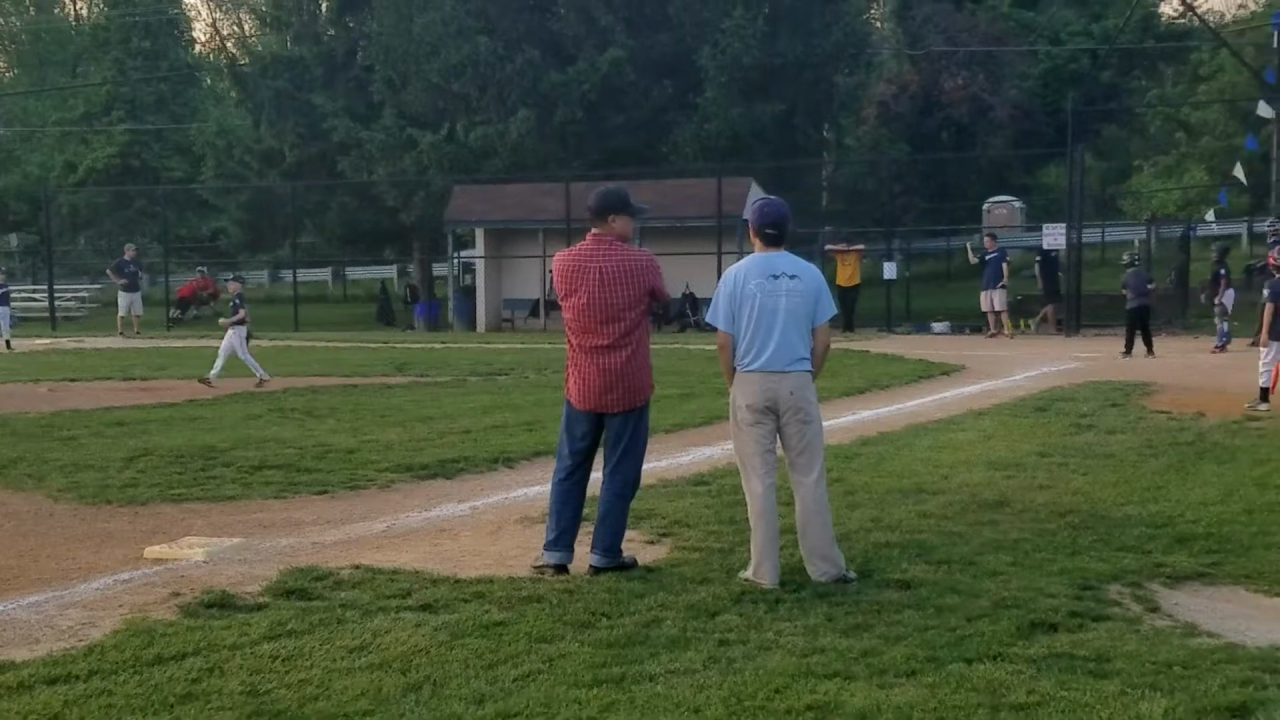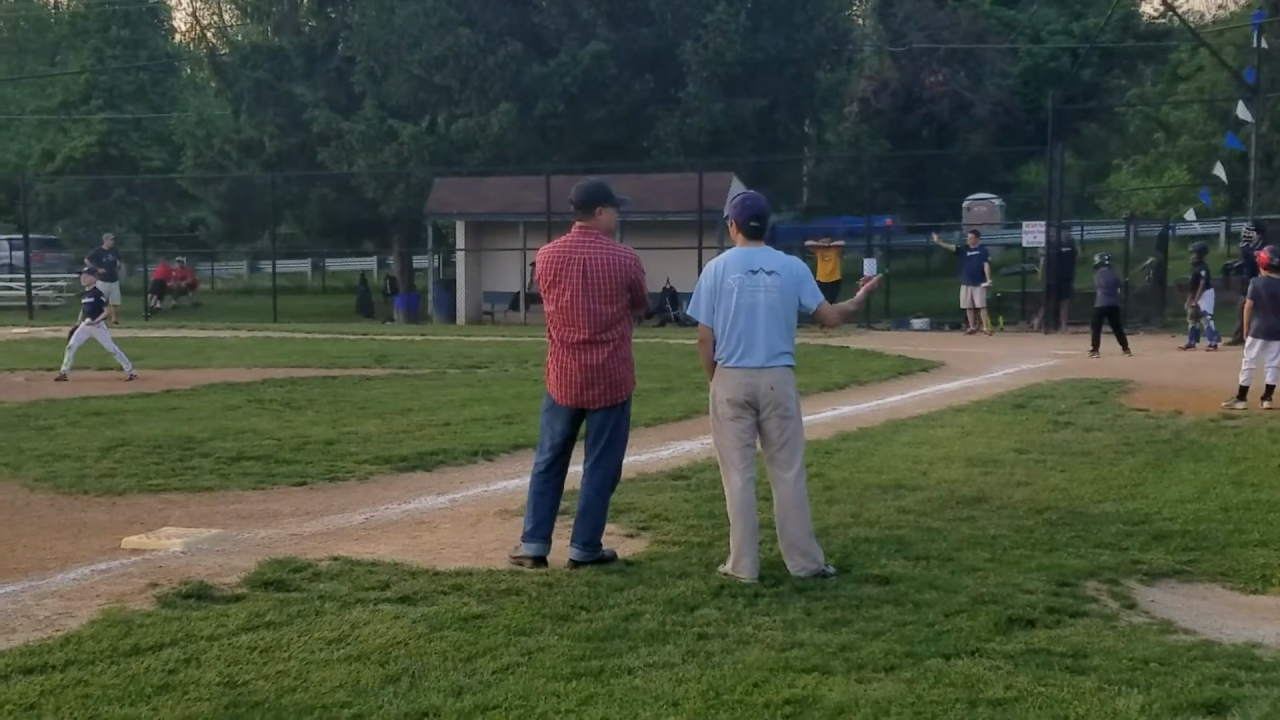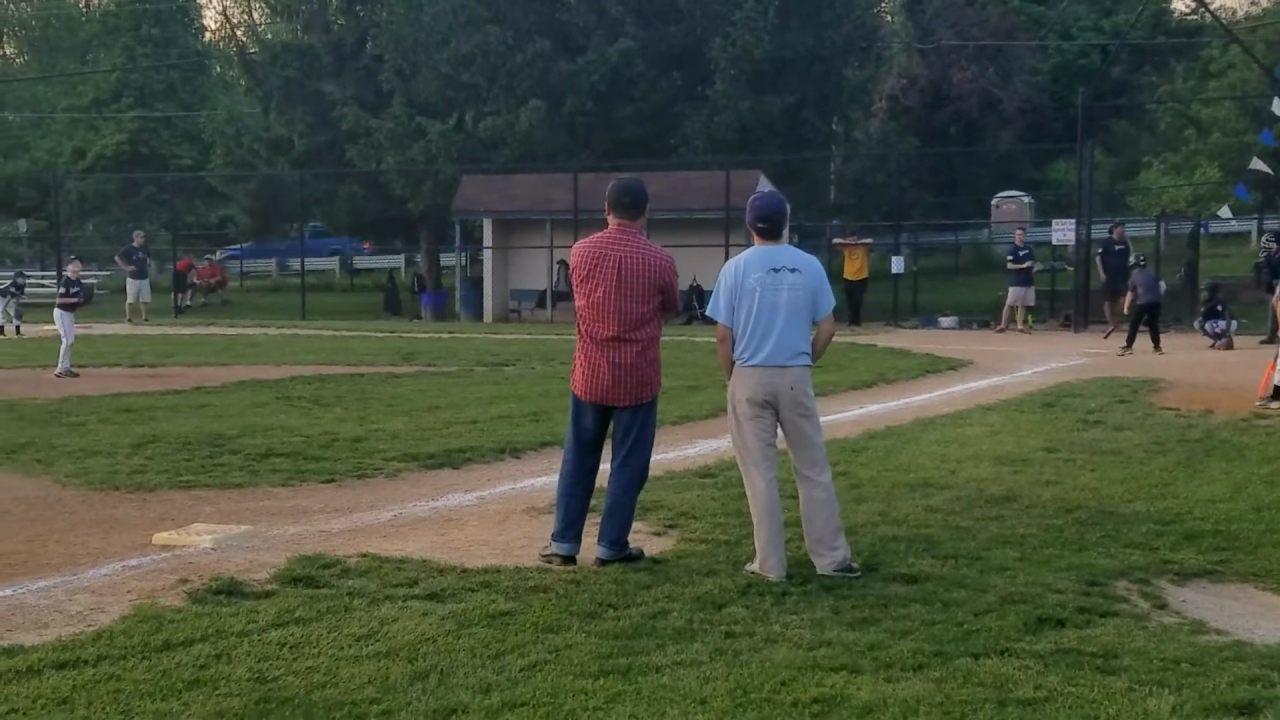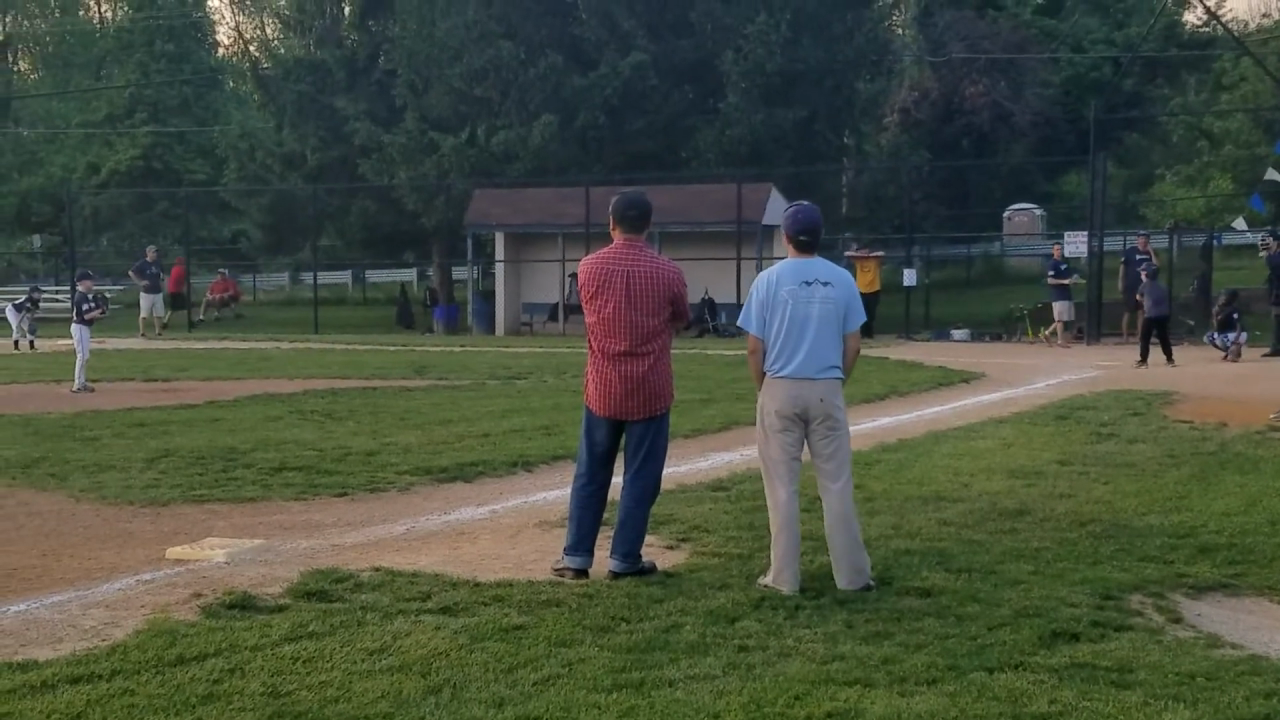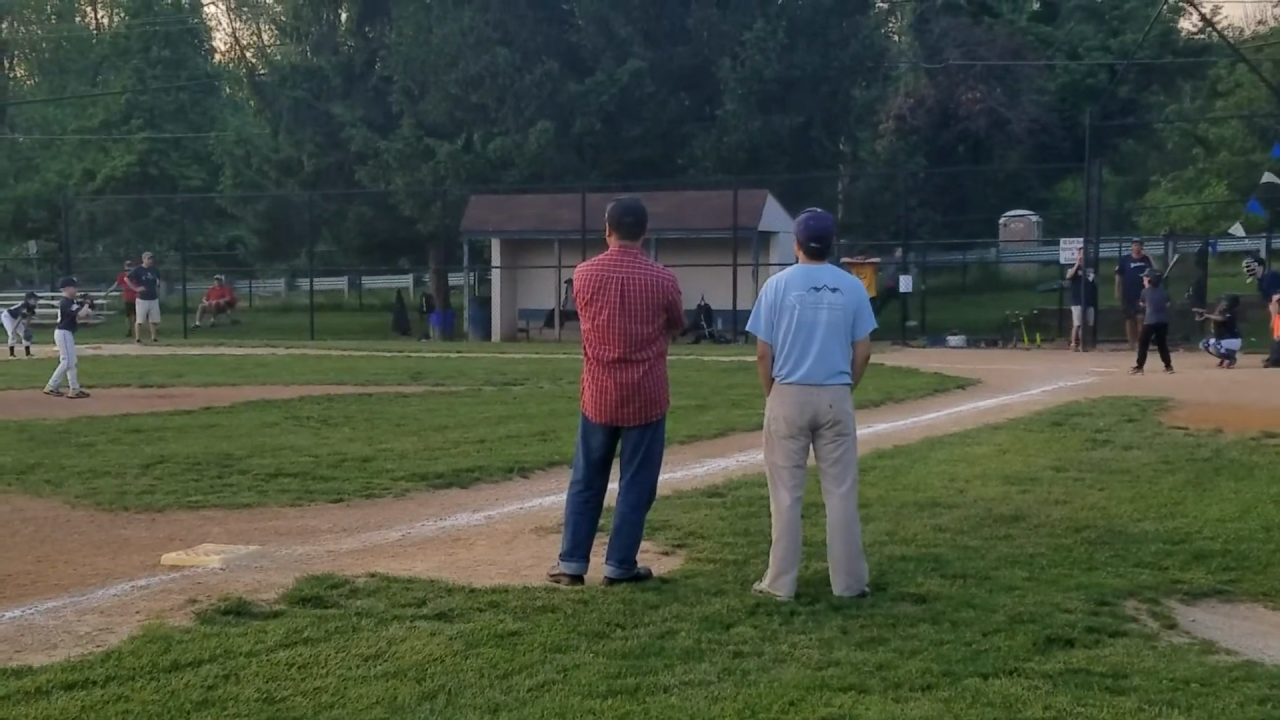
dt=1s
person 1, frame 1
left shoulder: (736, 275)
right shoulder: (809, 274)
left elbow: (725, 342)
right elbow: (822, 340)
left wrist: (733, 385)
left hip: (751, 385)
right hip: (797, 384)
left knee: (759, 480)
right knee: (809, 478)
left ankle: (764, 570)
right ankle: (825, 566)
person 1, frame 2
left shoulder: (718, 268)
right shoulder: (792, 267)
left elbow: (705, 335)
right elbow: (829, 317)
left wrist: (714, 379)
right wrist: (857, 299)
left hip: (731, 380)
right hip: (777, 380)
left knee: (738, 475)
right knee: (787, 473)
left ankle: (743, 564)
right ankle: (804, 561)
person 1, frame 3
left shoulder: (736, 267)
right shoulder: (810, 266)
left elbow: (724, 336)
right elbow: (826, 328)
left wrist: (732, 379)
left hip: (750, 379)
right hip: (796, 378)
left knee: (760, 473)
right knee: (814, 470)
left ankle: (770, 563)
right ankle: (832, 557)
person 1, frame 4
left shoulder: (769, 279)
right shoulder: (842, 279)
left elbow: (755, 347)
right elbow: (853, 345)
left wrist: (763, 388)
left hip: (780, 391)
right hip: (827, 392)
left knee: (783, 487)
right knee: (837, 485)
left ankle: (784, 576)
right ankle: (852, 574)
person 1, frame 5
left shoulder: (778, 284)
right shoulder: (852, 287)
left elbow: (764, 352)
right elbow: (862, 352)
left wrist: (771, 394)
left hip: (788, 398)
right hip: (836, 399)
left knee: (786, 492)
right knee: (841, 492)
left ankle: (781, 582)
right ankle: (849, 582)
person 2, frame 1
left shoulder: (563, 262)
right shoulder: (641, 262)
right elbow: (662, 299)
left hip: (582, 383)
right hip: (628, 383)
left knee: (569, 468)
right knee: (620, 472)
left ankle: (556, 553)
right ankle: (605, 555)
person 2, frame 2
left shoulder: (546, 256)
right shoulder: (625, 259)
right elbow: (640, 308)
left hip: (564, 375)
right hip: (610, 377)
left knee: (549, 462)
right knee: (601, 465)
left ankle: (533, 546)
right ankle: (584, 548)
person 2, frame 3
left shoulder: (581, 251)
right shoulder: (660, 260)
right elbow: (670, 311)
left hip: (590, 374)
right hip: (637, 377)
left knee: (578, 460)
right knee: (629, 464)
left ankle: (563, 544)
right ankle: (611, 546)
person 2, frame 4
left shoulder: (588, 268)
right shoulder: (668, 272)
right elbow: (681, 321)
left hip: (602, 388)
right hip: (649, 390)
left knee: (590, 475)
right knee: (641, 478)
left ankle: (576, 557)
right ankle: (624, 560)
person 2, frame 5
left shoulder: (584, 274)
right shoulder: (663, 279)
right elbow: (676, 328)
left hip: (598, 395)
right hip: (645, 396)
left knee: (586, 481)
right knee: (636, 485)
left ankle: (571, 563)
right ankle: (619, 566)
